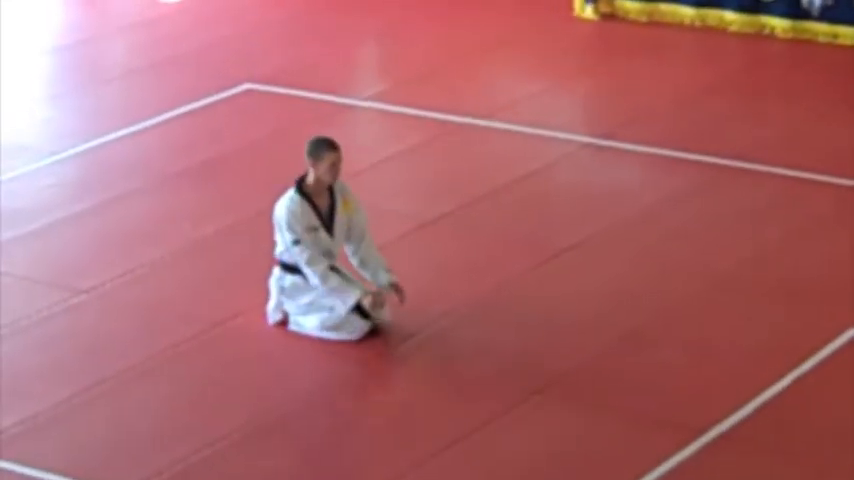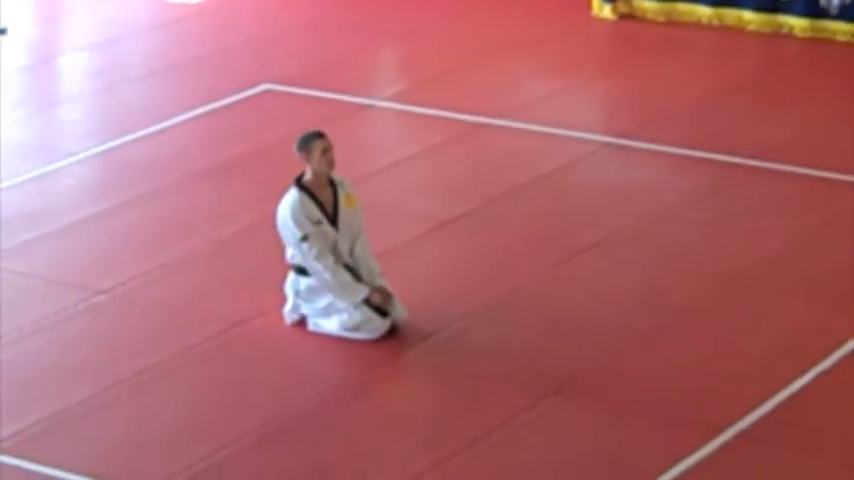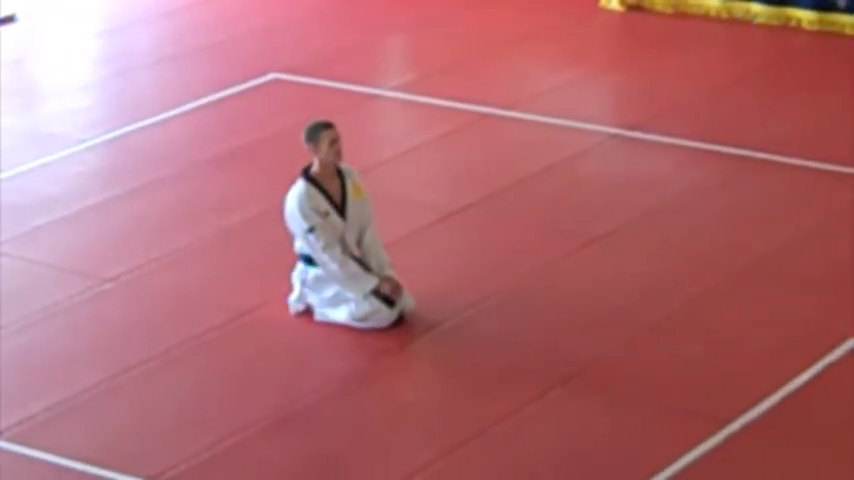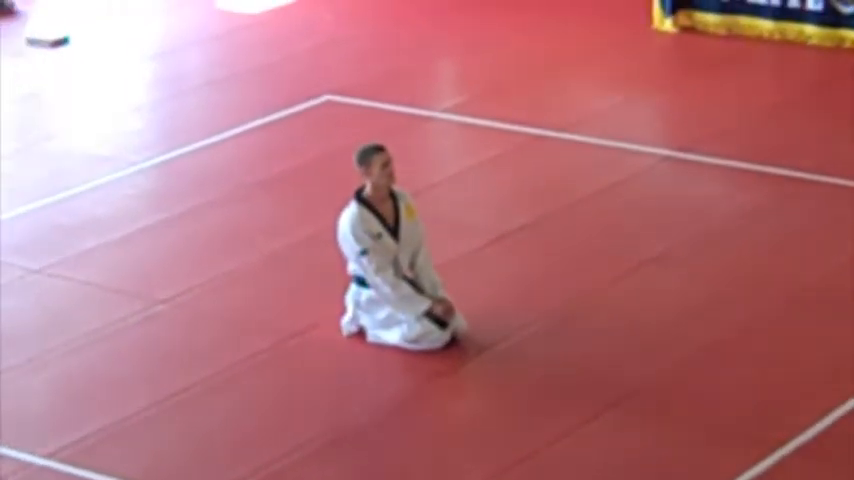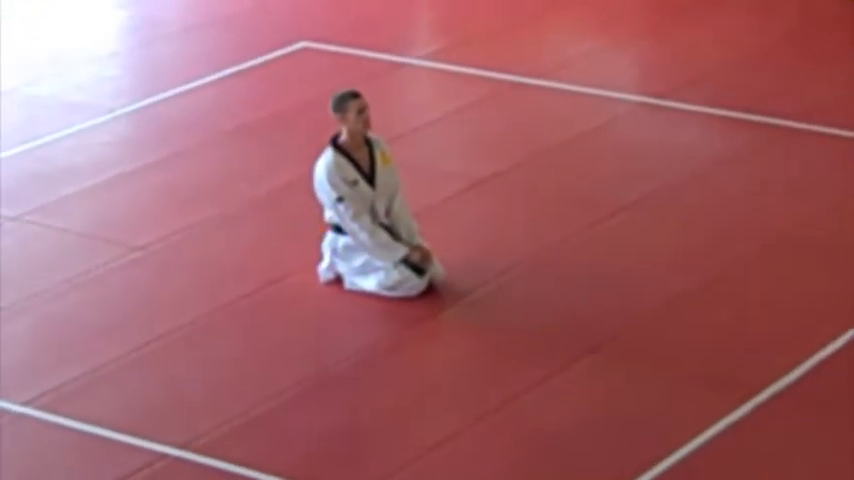
dt=1s
person 1, frame 1
left shoulder: (341, 192)
right shoulder: (290, 209)
left elbow: (360, 241)
right elbow: (311, 266)
left wrist: (385, 279)
right wrist: (359, 296)
left hip: (327, 270)
right hip: (296, 281)
left knee: (377, 315)
right knee: (357, 325)
right ankle: (292, 315)
person 1, frame 2
left shoulder: (342, 188)
right shoulder: (293, 208)
left elbow: (358, 240)
right elbow: (318, 263)
left wrist: (375, 283)
right wrist: (365, 294)
left hip: (344, 271)
right hip: (314, 284)
left knee: (396, 314)
right knee: (377, 324)
left ankle: (318, 309)
right ankle: (307, 312)
person 1, frame 3
left shoulder: (349, 176)
right shoulder: (301, 199)
left elbow: (367, 230)
right elbow: (327, 255)
left wrist: (384, 273)
right wrist: (375, 284)
left hip: (351, 262)
right hip: (323, 274)
left knee: (403, 304)
right knee: (384, 313)
right ankle: (314, 301)
person 1, frame 4
left shoulder: (402, 199)
right shoulder: (354, 221)
left elbow: (419, 252)
right elbow: (379, 277)
left wrist: (437, 295)
right wrist: (428, 306)
left hip: (406, 283)
right hip: (376, 295)
left knee: (455, 326)
right knee: (435, 335)
right ankle: (365, 320)
person 1, frame 5
left shoulder: (377, 146)
right shoulder: (329, 168)
left elbow: (395, 200)
right elbow: (355, 224)
left wrist: (414, 242)
right wrist: (404, 253)
left hip: (383, 229)
right hip: (353, 242)
left knee: (433, 273)
right knee: (412, 282)
right ankle: (344, 268)
